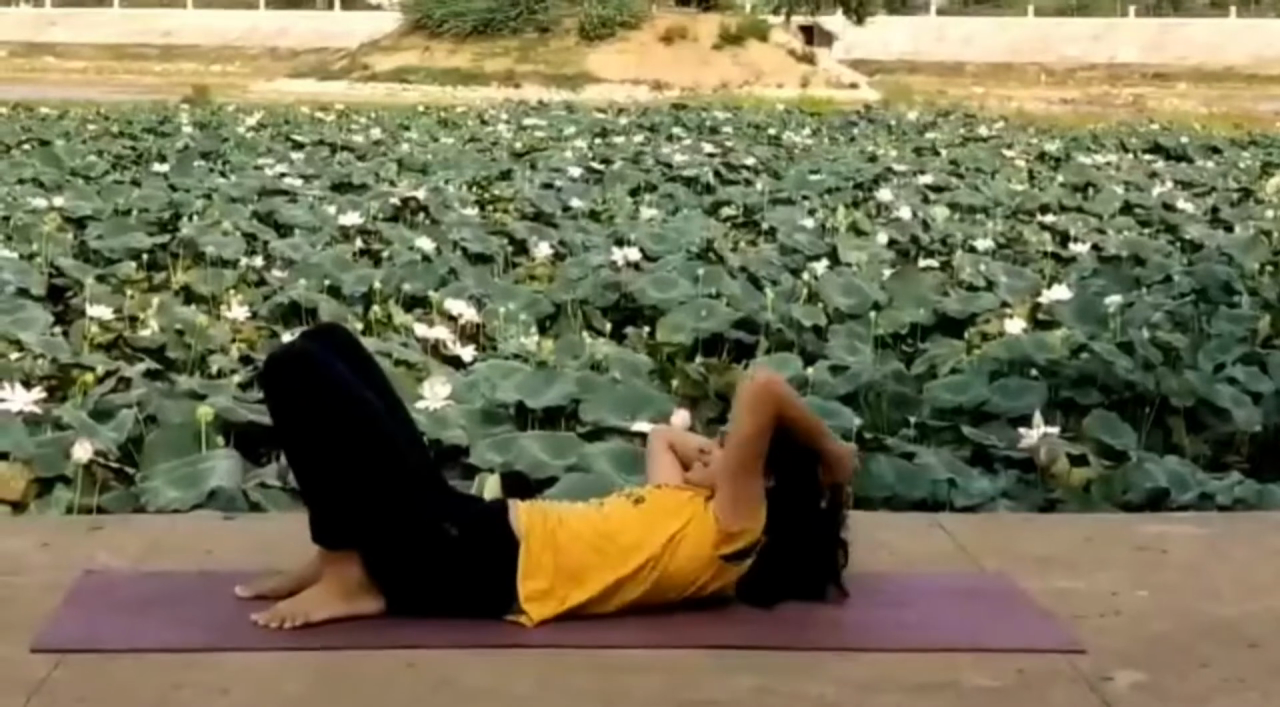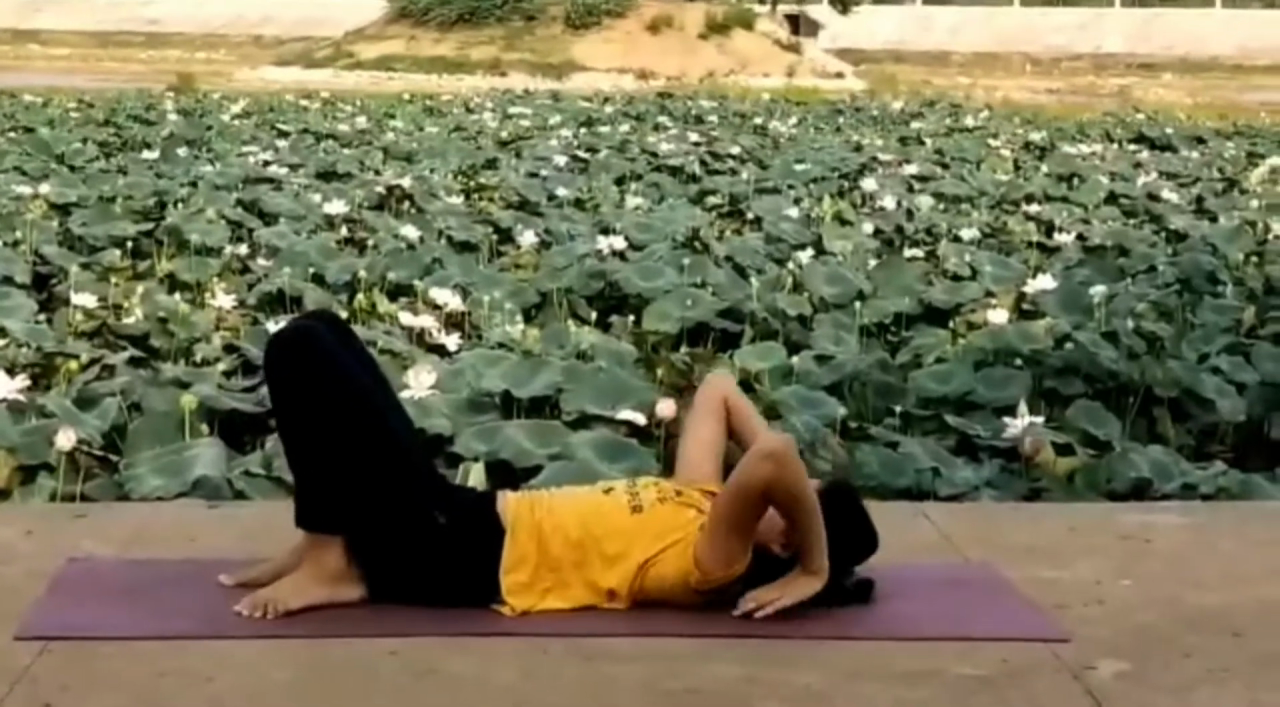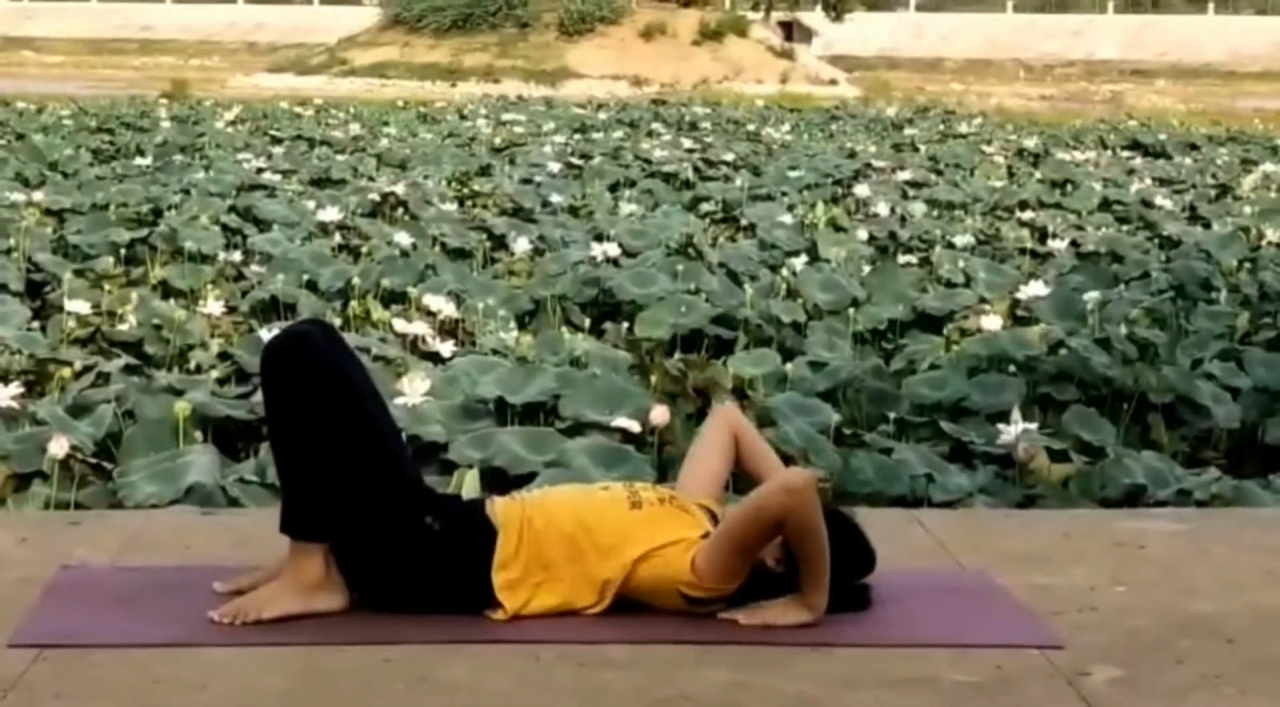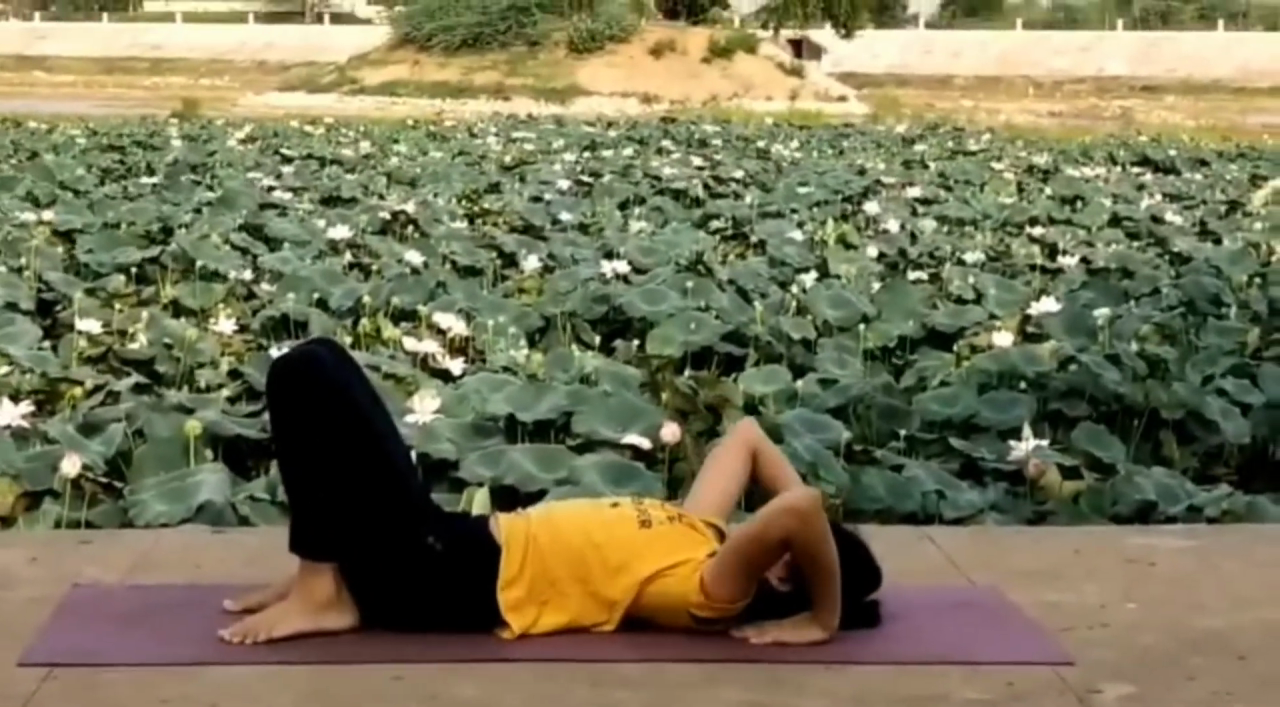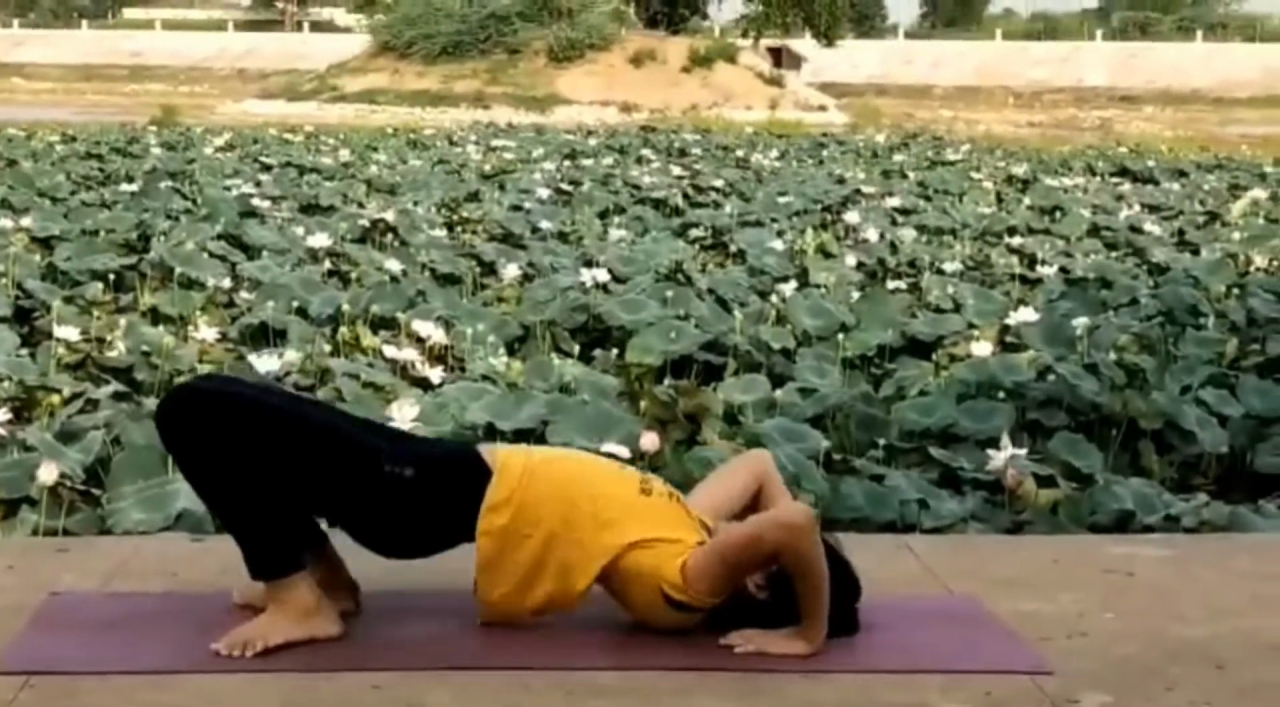
dt=0.7s
person 1, frame 1
left shoulder: (730, 527)
right shoulder: (692, 508)
left elbow: (762, 387)
right elbow: (663, 435)
left wrist: (829, 454)
right wrist: (721, 453)
left hip: (465, 566)
right hip: (473, 531)
left knee: (295, 369)
right knee: (326, 345)
left ankle: (348, 581)
right ankle: (338, 558)
person 1, frame 2
left shoulder: (716, 566)
right shoulder: (700, 500)
left elbow: (774, 453)
right elbow: (717, 386)
right wrist: (791, 480)
left hip: (447, 556)
right hip: (469, 518)
left knee: (299, 349)
right knee: (318, 332)
left ankle: (331, 566)
right ankle: (326, 545)
person 1, frame 3
left shoulder: (706, 574)
right shoulder: (696, 516)
left elbow: (794, 487)
right elbow: (726, 415)
left wrist: (811, 603)
right wrist: (792, 501)
left hip: (433, 562)
right hip: (445, 534)
left knee: (297, 357)
right knee: (312, 344)
left ankle: (313, 577)
right ankle: (315, 557)
person 1, frame 4
left shoulder: (713, 594)
right shoulder: (702, 531)
left elbow: (800, 508)
right elbow: (746, 432)
left wrist: (823, 620)
right wrist: (807, 521)
left hip: (441, 578)
right hip: (456, 546)
left knee: (303, 376)
right knee: (319, 363)
left ankle: (323, 596)
right ankle: (323, 574)
person 1, frame 5
left shoulder: (684, 583)
right shoulder: (691, 535)
right elbow: (757, 460)
left wrist: (808, 635)
right hip: (466, 482)
left knee: (193, 411)
left ankle: (300, 599)
right ankle: (315, 578)
